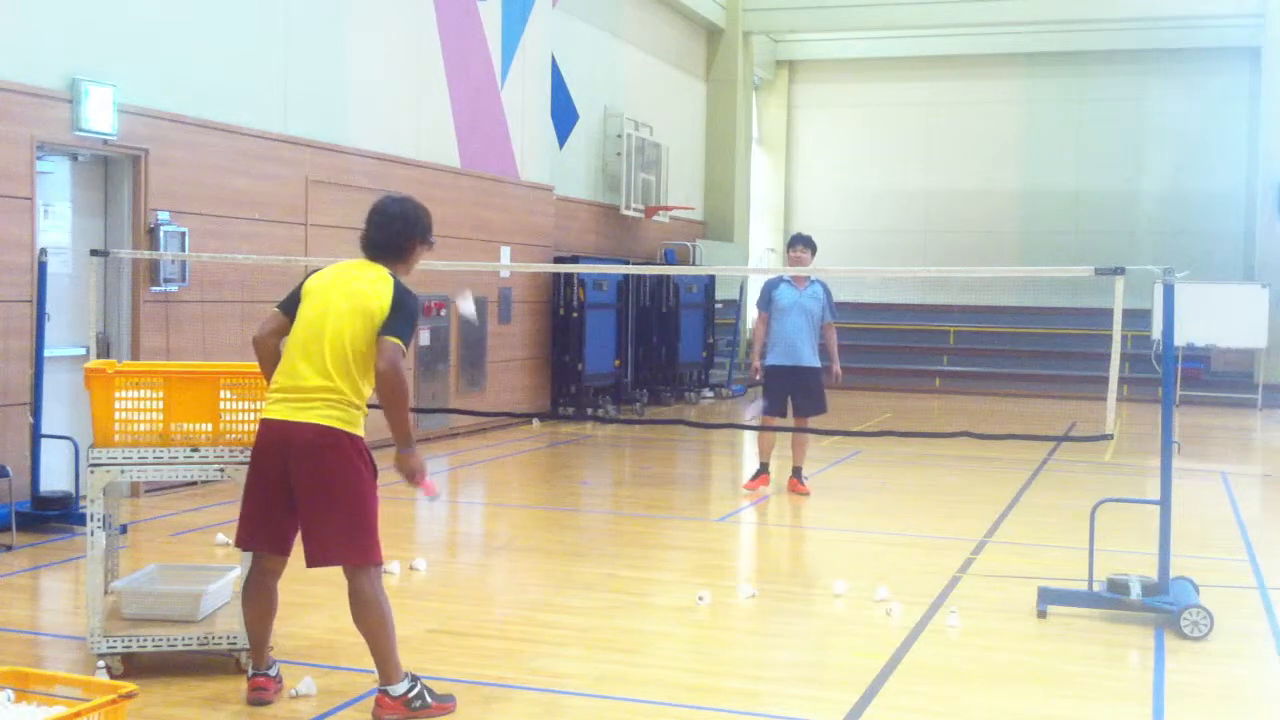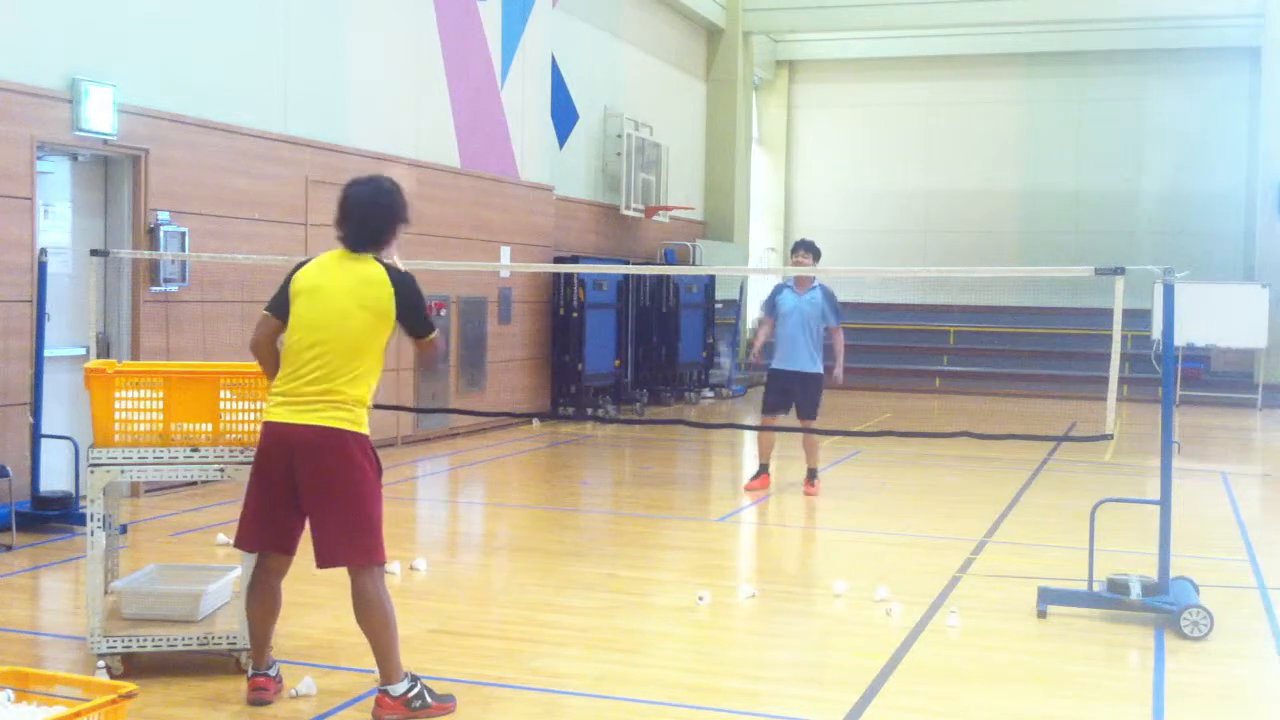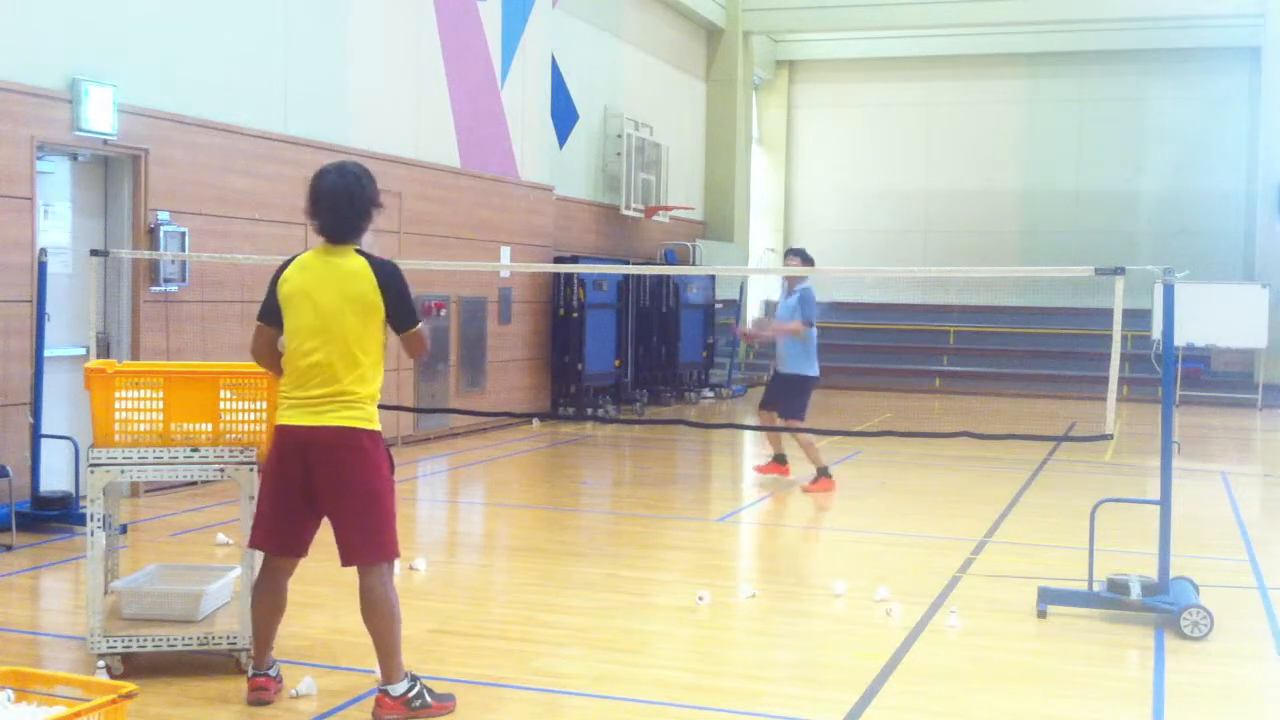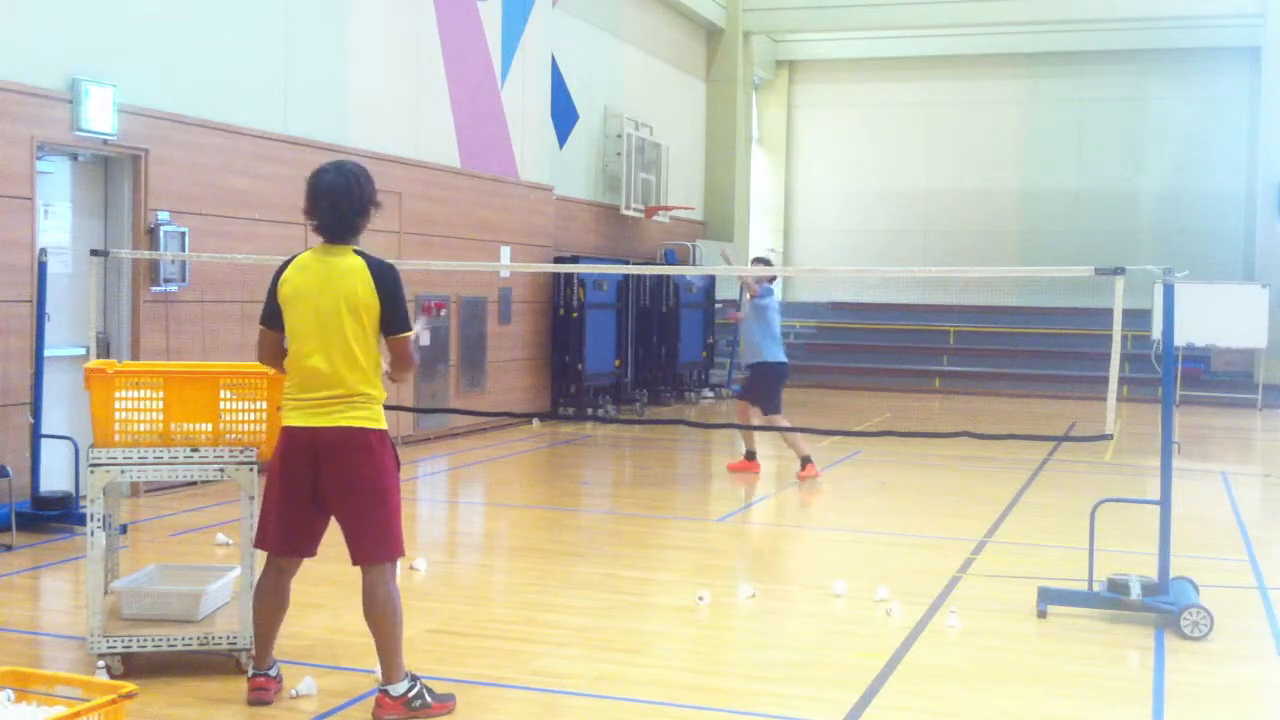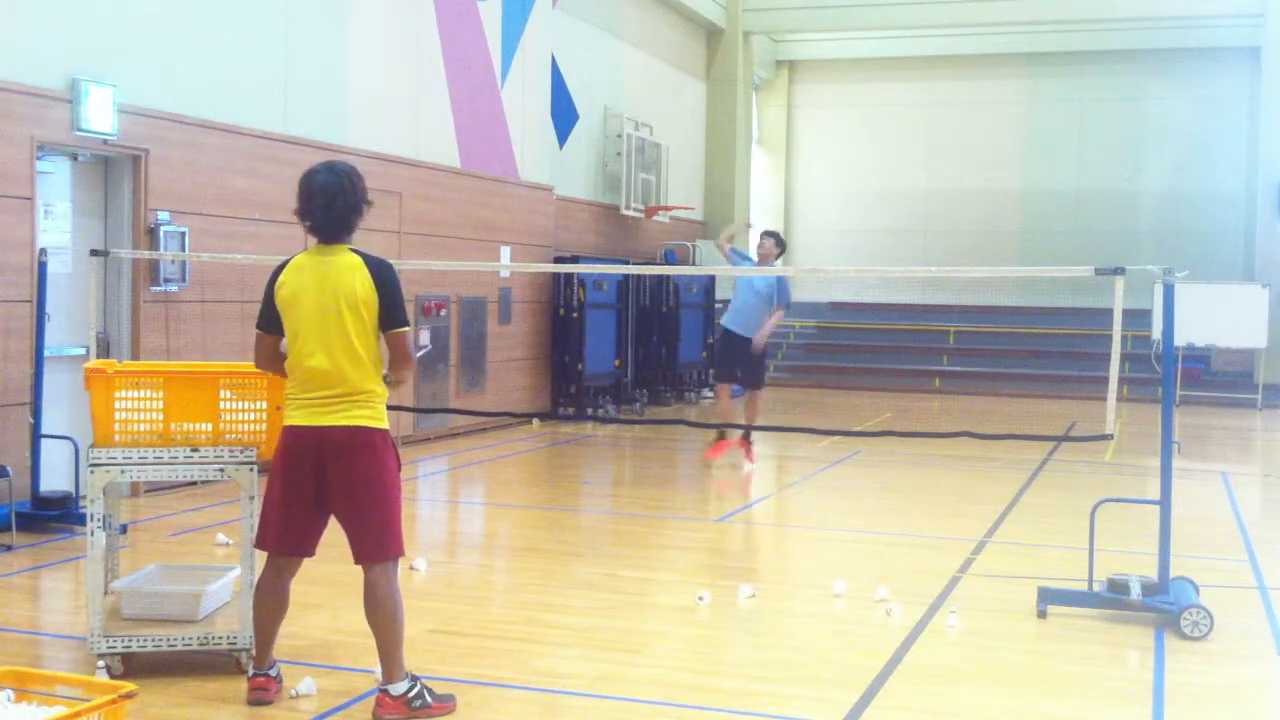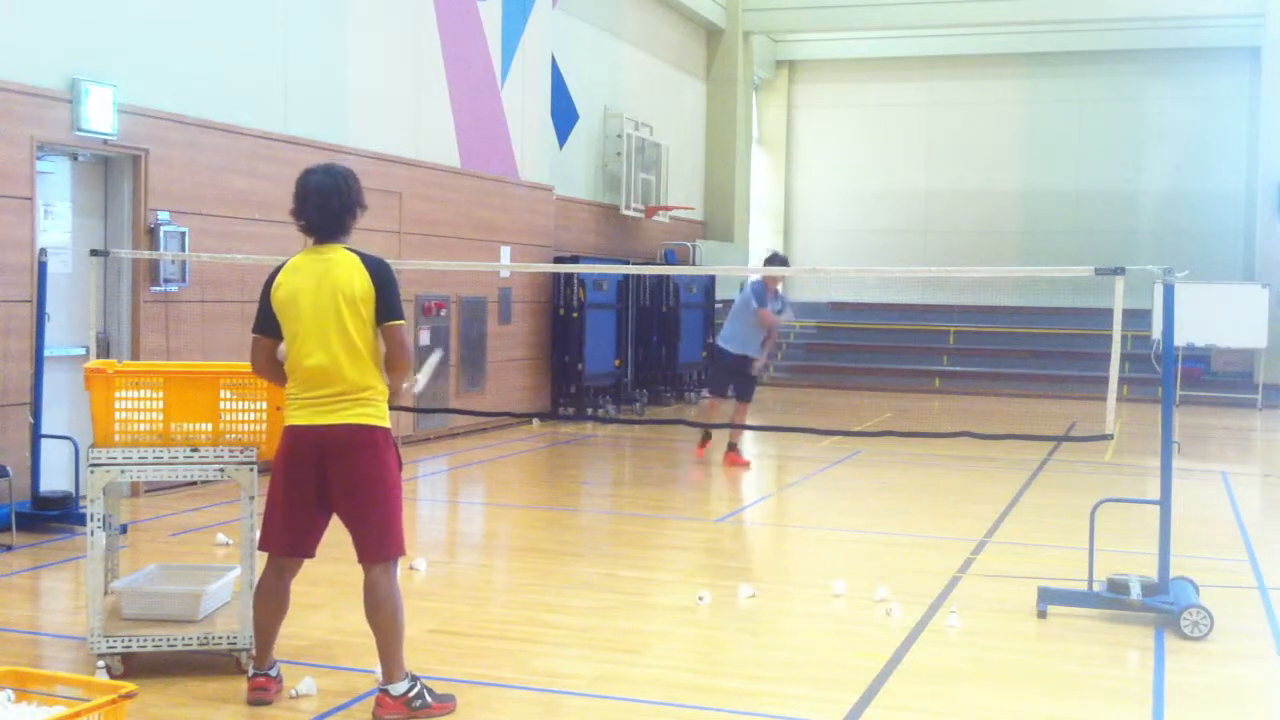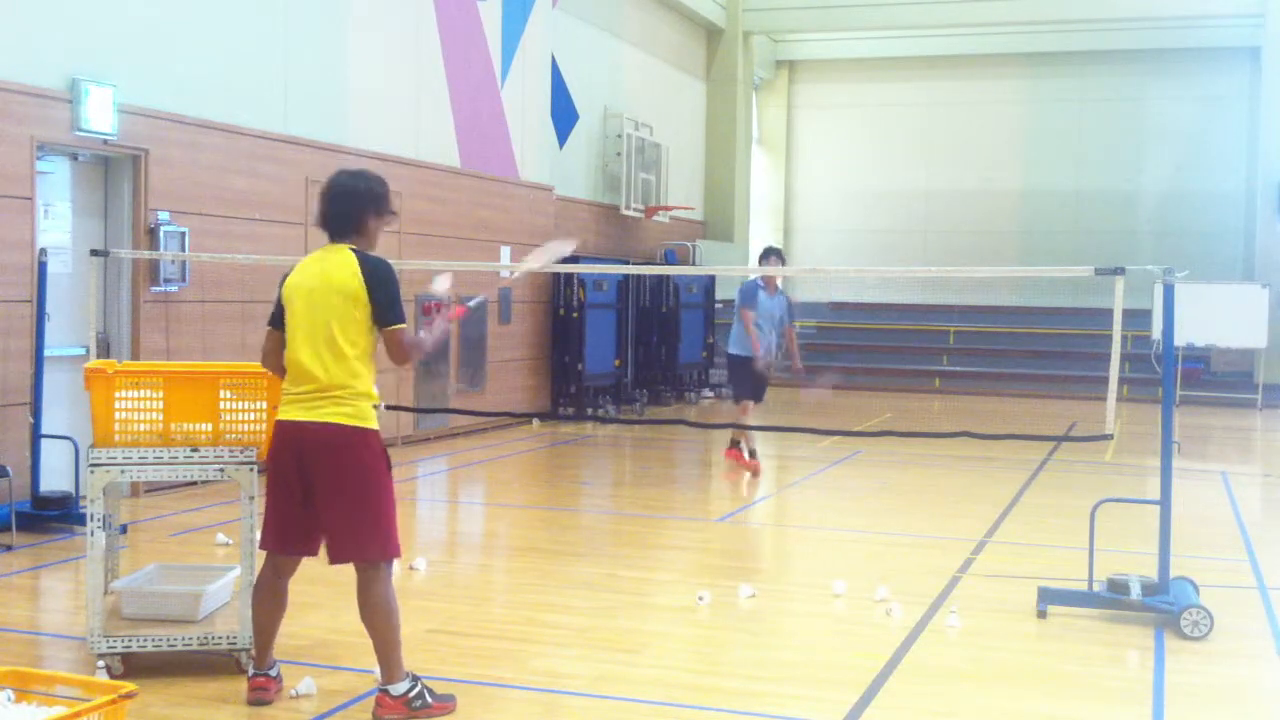
dt=0.4s
person 1, frame 1
left shoulder: (321, 277)
right shoulder: (399, 297)
left elbow: (264, 340)
right elbow: (387, 369)
right wrist: (406, 446)
left hip: (276, 426)
right hip: (332, 434)
left knee: (266, 559)
right knee: (362, 568)
left ankle: (260, 673)
person 1, frame 2
left shoulder: (305, 272)
right shoulder: (397, 284)
left elbow: (261, 343)
right elbow: (431, 348)
right wrist: (422, 328)
left hip: (280, 429)
right hip: (339, 435)
left knee: (270, 560)
right knee: (365, 568)
left ankle: (261, 672)
person 1, frame 3
left shoulder: (289, 272)
right shoulder: (381, 274)
left elbow: (261, 350)
right elbow: (418, 348)
left hip: (291, 431)
right hip: (351, 433)
left knee: (277, 561)
right knee: (374, 565)
left ankle: (261, 672)
person 1, frame 4
left shoulder: (288, 272)
right shoulder: (378, 274)
left elbow: (268, 353)
right elbow: (405, 362)
right wrist: (388, 373)
left hip: (298, 431)
right hip: (358, 433)
left knee: (281, 561)
right knee: (378, 565)
left ankle: (261, 672)
person 1, frame 5
left shoulder: (284, 275)
right shoulder: (375, 272)
left elbow: (265, 358)
right elbow: (404, 359)
right wrist: (389, 378)
left hip: (300, 432)
right hip: (360, 432)
left knee: (281, 560)
right knee: (380, 564)
left ankle: (261, 672)
person 1, frame 6
left shoulder: (280, 278)
right shoulder: (371, 270)
left elbow: (262, 363)
right elbow: (400, 355)
right wrist: (391, 387)
left hip: (301, 432)
right hip: (361, 430)
left knee: (282, 561)
right knee: (380, 564)
left ankle: (261, 672)
person 1, frame 7
left shoulder: (298, 272)
right shoulder: (372, 269)
left elbow: (271, 356)
right elbow: (402, 352)
right wrist: (431, 339)
left hip: (291, 427)
right hip: (347, 430)
left knee: (280, 558)
right knee: (373, 564)
left ankle: (261, 672)
person 2, frame 1
left shoulder: (821, 290)
right shoulder: (773, 286)
left elbow: (828, 328)
right elbow: (762, 323)
left wrist: (835, 361)
right wrist: (756, 356)
left hip: (808, 365)
right hip: (776, 364)
left knee: (802, 421)
right knee: (769, 418)
left ankle: (796, 476)
right ankle: (763, 471)
person 2, frame 2
left shoulder: (824, 295)
right shoulder: (779, 291)
left elbow: (836, 331)
right elbow: (768, 324)
left wrist: (839, 365)
right wrist: (757, 346)
left hip: (810, 370)
right hip: (780, 367)
left knee: (807, 423)
right knee: (768, 419)
left ankle: (812, 476)
right ankle: (763, 473)
person 2, frame 3
left shoulder: (805, 295)
right shoulder: (786, 295)
left elbow: (801, 328)
left wrist: (772, 327)
right wrist: (755, 334)
left hip: (801, 372)
right hip: (782, 370)
left knee: (793, 423)
right knee: (765, 412)
left ankle: (824, 475)
right ankle: (780, 460)
person 2, frame 4
left shoulder: (765, 291)
right shoulder: (756, 301)
left elbow: (752, 288)
left wrist: (733, 266)
right wrist: (741, 319)
left hip: (770, 364)
right hip: (759, 364)
left knee: (772, 417)
right knee: (742, 406)
left ankle: (807, 462)
right ankle: (750, 459)
person 2, frame 5
left shoulder: (779, 280)
right shoulder: (744, 264)
left elbow: (780, 313)
right elbow: (721, 244)
left wrist: (765, 332)
right wrist: (735, 229)
left hip: (753, 340)
right hip: (730, 333)
left knee: (753, 392)
right knee: (722, 387)
left ankle: (746, 438)
right ankle: (721, 437)
person 2, frame 6
left shoulder: (779, 301)
right shoulder: (754, 288)
left elbow: (771, 334)
right elbow: (768, 321)
left wrist: (762, 358)
right wrist: (781, 318)
left hip: (752, 357)
right hip: (727, 350)
left knee: (743, 405)
right knee: (715, 399)
left ankle: (732, 450)
right ankle: (706, 436)
person 2, frame 7
left shoulder: (783, 298)
right shoulder: (749, 289)
left elbow: (788, 330)
right elbow: (748, 324)
left wrist: (796, 359)
right wrist: (758, 353)
left hip: (764, 359)
right hip: (741, 356)
left knee: (749, 406)
right knee: (745, 406)
left ankle: (734, 447)
right ankle: (752, 455)
